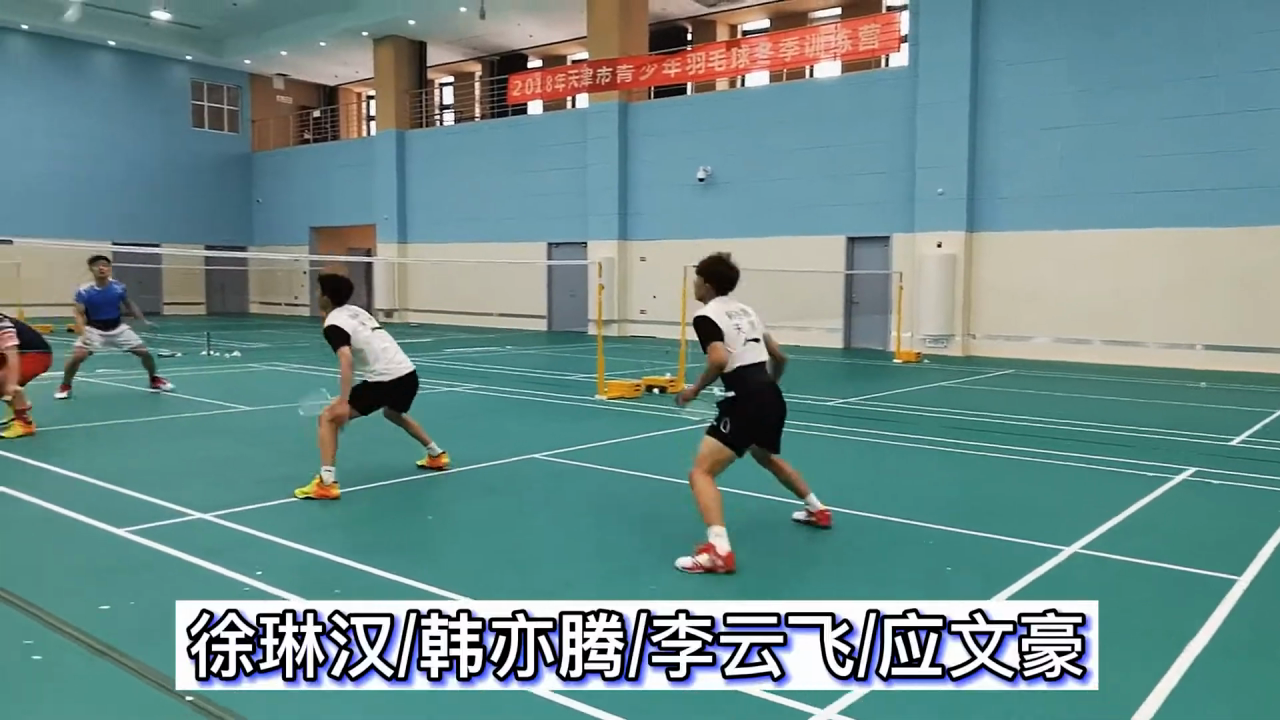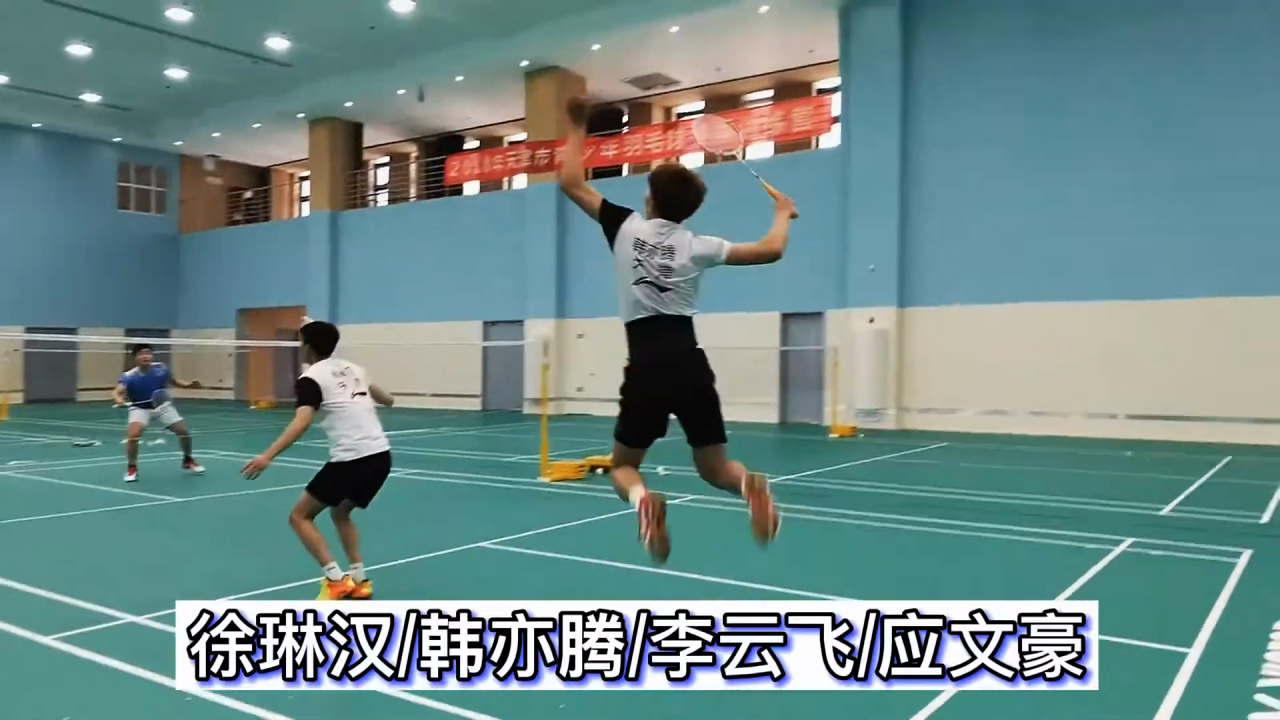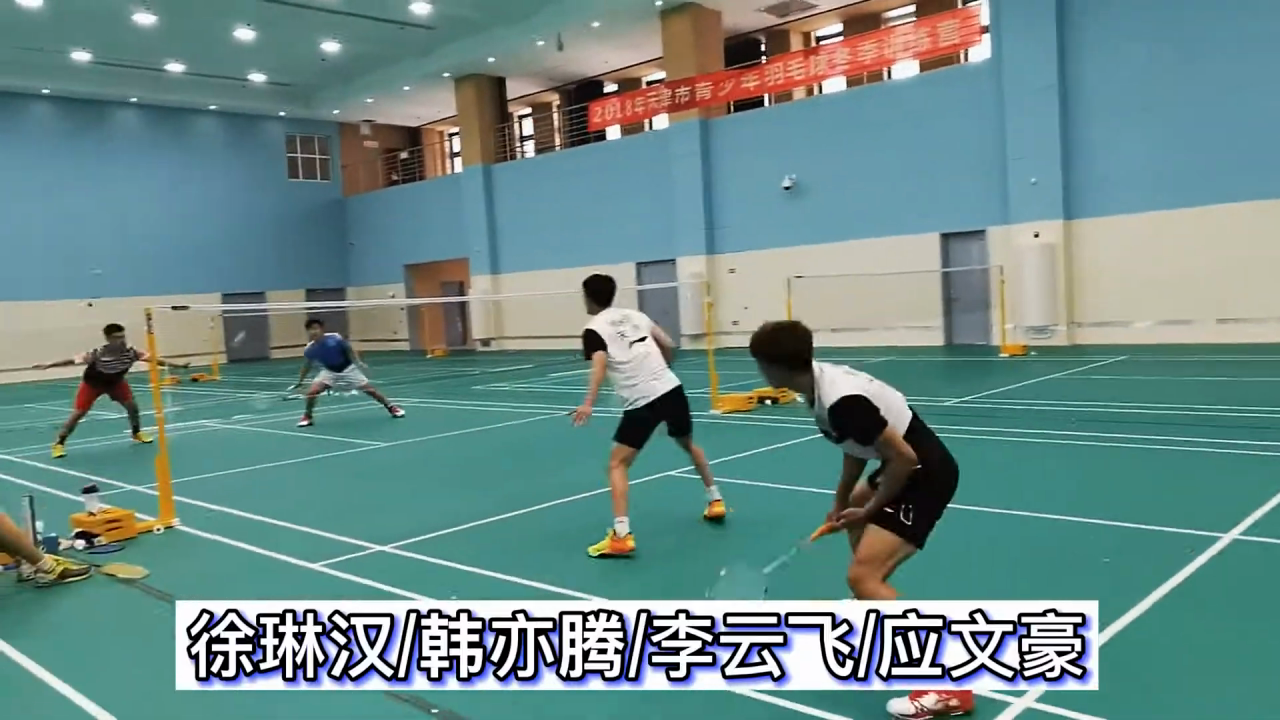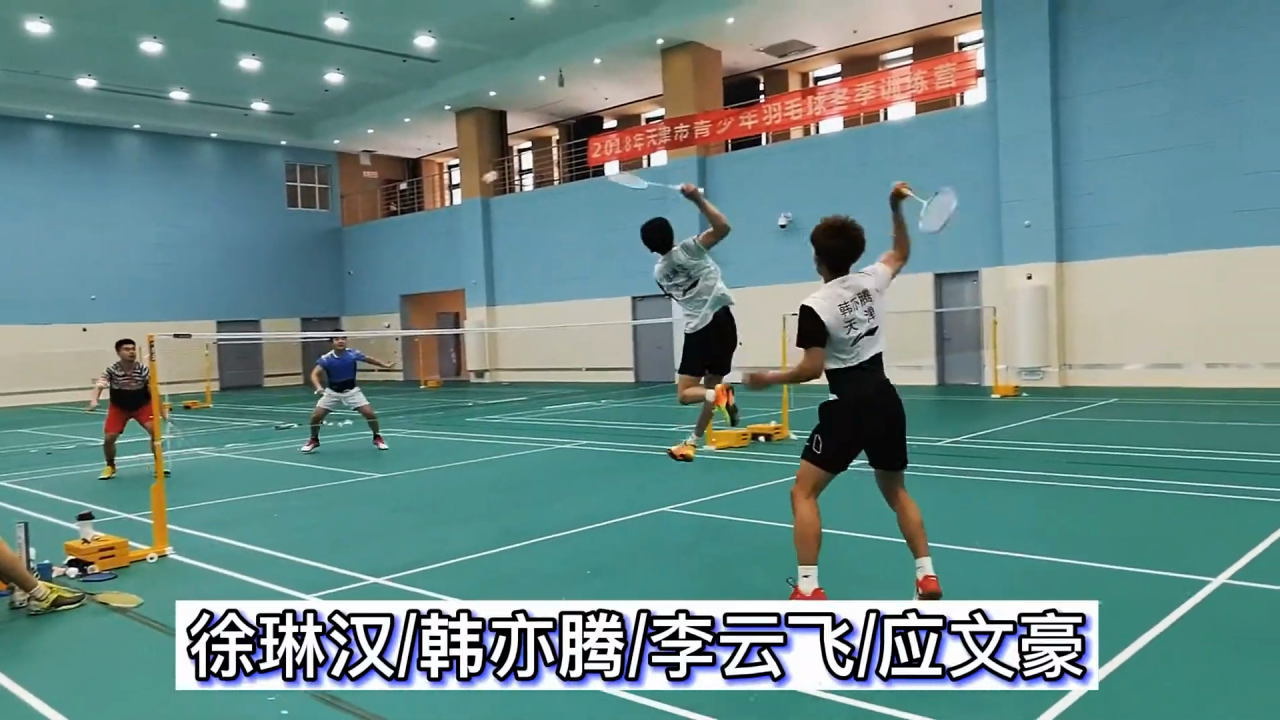
dt=0.7s
person 1, frame 1
left shoulder: (706, 316)
right shoulder: (745, 311)
left elbow: (719, 360)
right elbow: (778, 355)
left wrist: (695, 389)
left hip: (745, 403)
right hip: (772, 398)
left knee: (701, 473)
right knee: (766, 457)
left ankle: (718, 549)
right ankle: (815, 509)
person 1, frame 2
left shoulder: (626, 228)
right shoulder: (697, 246)
left elbow: (569, 183)
right elbow: (771, 251)
left wrist: (577, 129)
right wrist: (783, 212)
left hip: (646, 372)
right hip: (690, 369)
left knee: (623, 468)
right knee: (716, 469)
left ankle: (643, 500)
right ankle: (749, 486)
person 1, frame 3
left shoulder: (842, 401)
right shoulder: (826, 380)
left elbow: (904, 458)
right elbow: (857, 449)
left wrist: (868, 510)
right wrist: (846, 504)
left hip: (927, 473)
right hip: (924, 463)
left knee: (862, 577)
right knee: (858, 520)
person 1, frame 4
left shoulder: (814, 306)
right shoulder: (872, 279)
left elbow: (811, 370)
right elbow: (900, 254)
left wrist: (766, 379)
right wrist: (897, 209)
left hip: (848, 407)
right hip: (885, 401)
left knee: (803, 493)
right knee: (896, 494)
left ankle: (809, 588)
right ankle: (926, 577)
person 2, frame 1
left shoulder: (333, 324)
right shoulder: (357, 312)
left elbow: (347, 360)
left wrist: (344, 402)
left hip: (387, 380)
right hip: (409, 375)
left knee: (328, 417)
right knee: (393, 414)
left ankle: (327, 482)
right ankle: (436, 455)
person 2, frame 2
left shoulder: (311, 379)
right shoulder: (353, 369)
left elbow: (301, 422)
right elbow: (388, 400)
left wrist: (267, 457)
left hip: (351, 459)
right hip: (381, 456)
left knee: (300, 517)
right knee: (340, 513)
left ankle: (337, 580)
right ankle: (358, 581)
person 2, frame 3
left shoulder: (593, 330)
right shoulder: (636, 315)
left elbow: (600, 365)
right elbow: (668, 347)
left wrist: (588, 405)
left hip: (641, 402)
right hip: (672, 390)
left knee: (617, 464)
right knee: (688, 445)
left ankle: (621, 535)
right ankle: (715, 501)
person 2, frame 4
left shoulder: (659, 271)
right shoulder: (688, 250)
right elbow: (723, 228)
right wrist: (697, 198)
left hip: (696, 331)
right hip: (721, 322)
left knee: (685, 392)
right knee: (710, 386)
left ankle: (719, 393)
right ankle: (693, 443)
